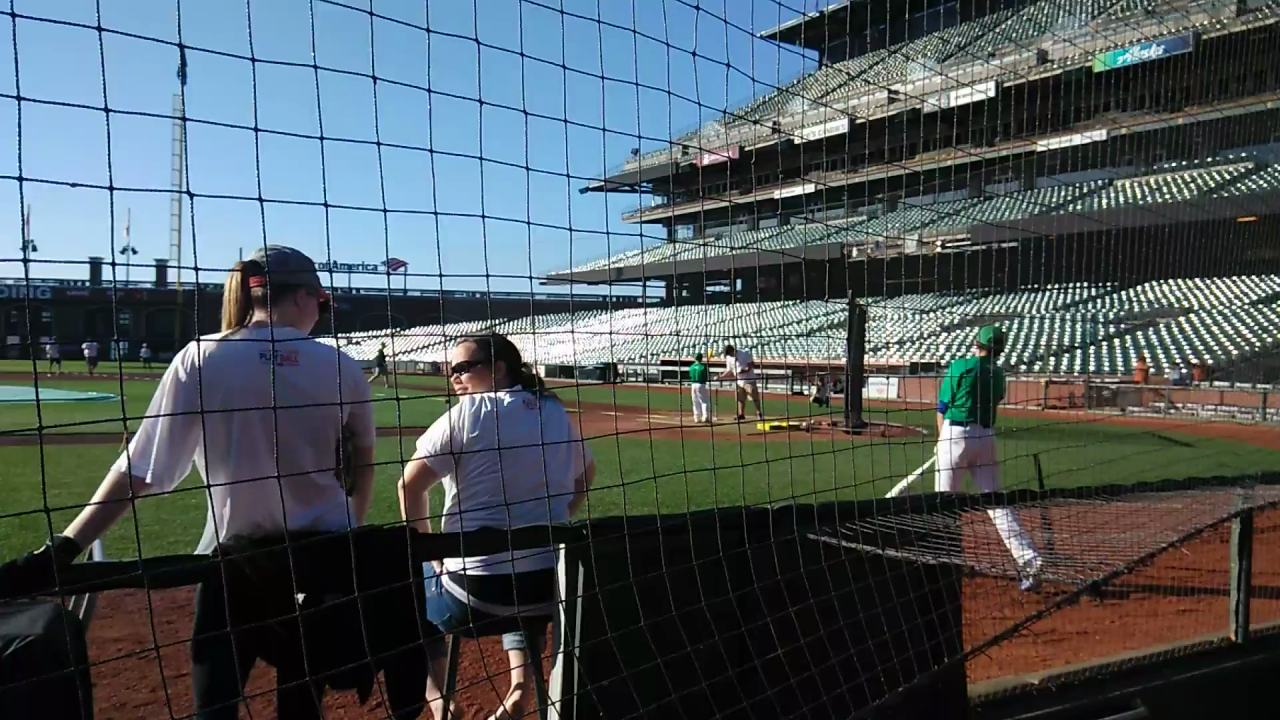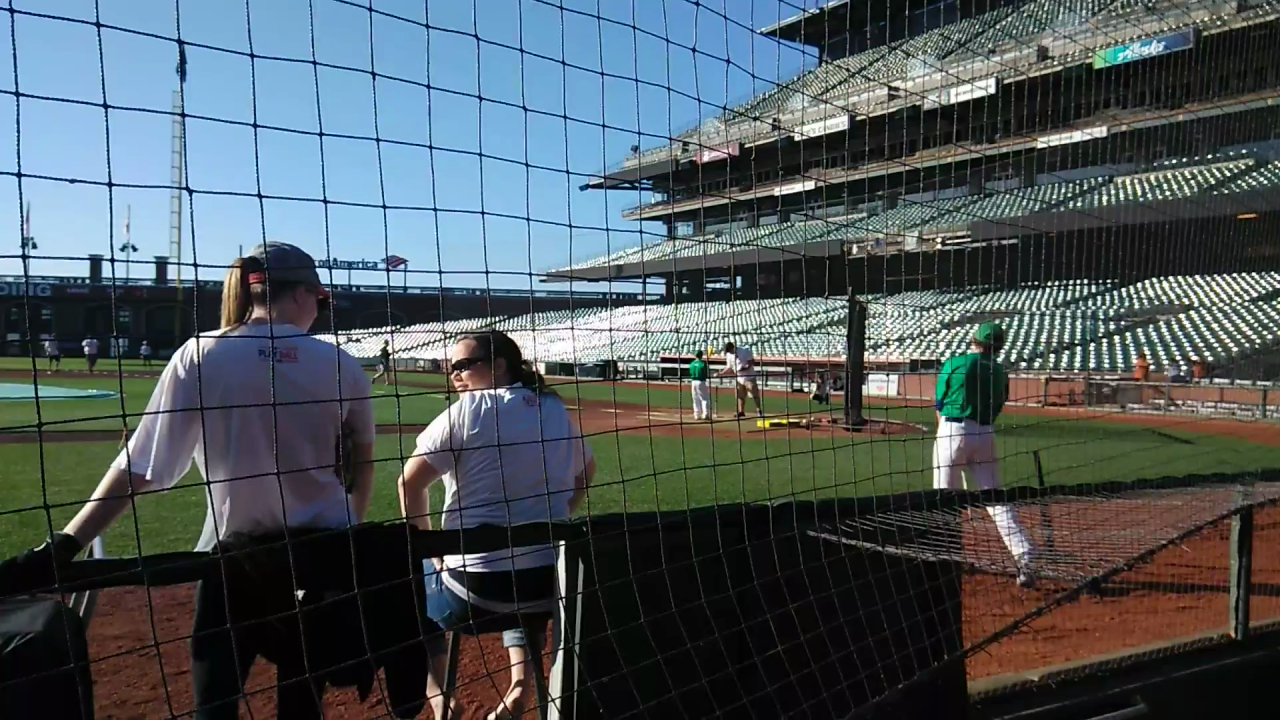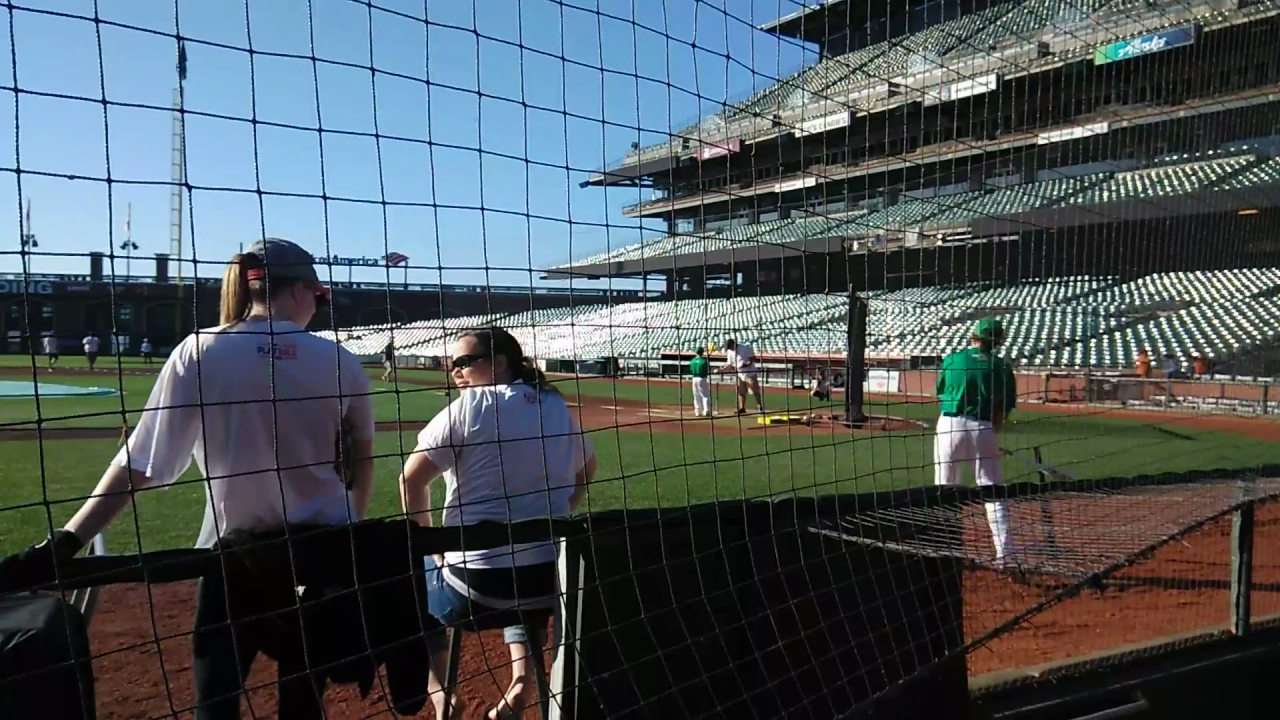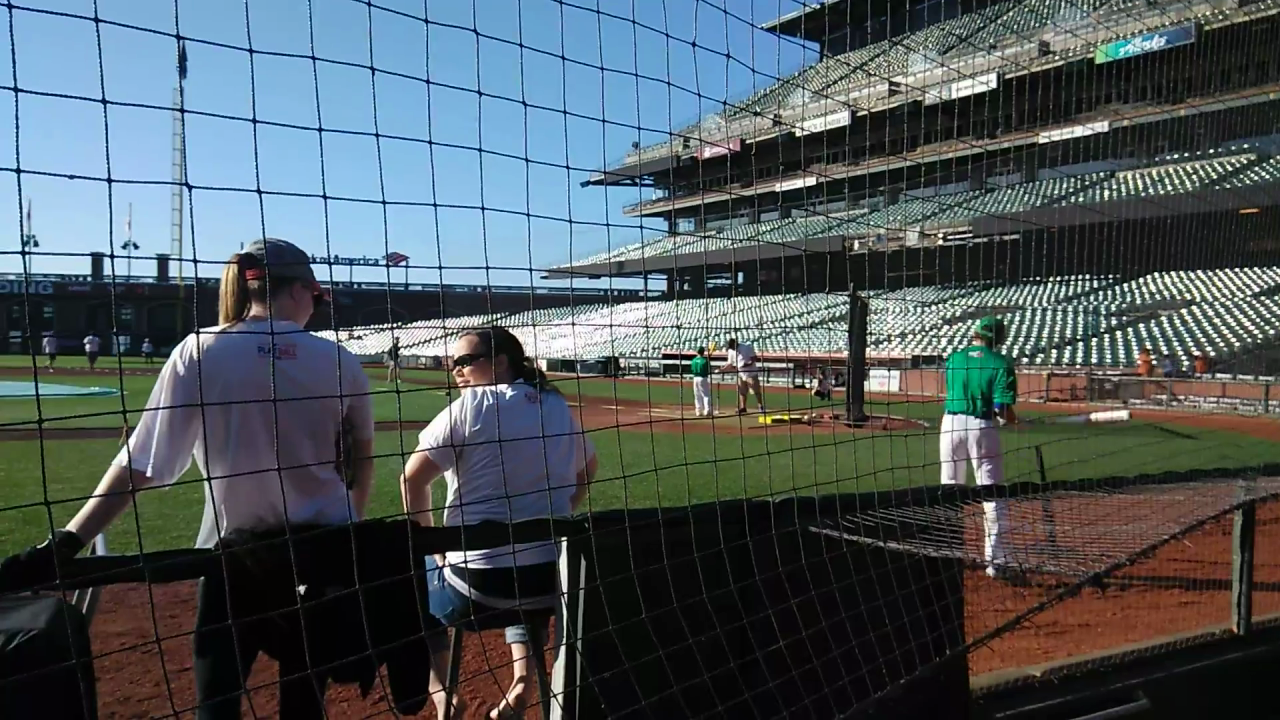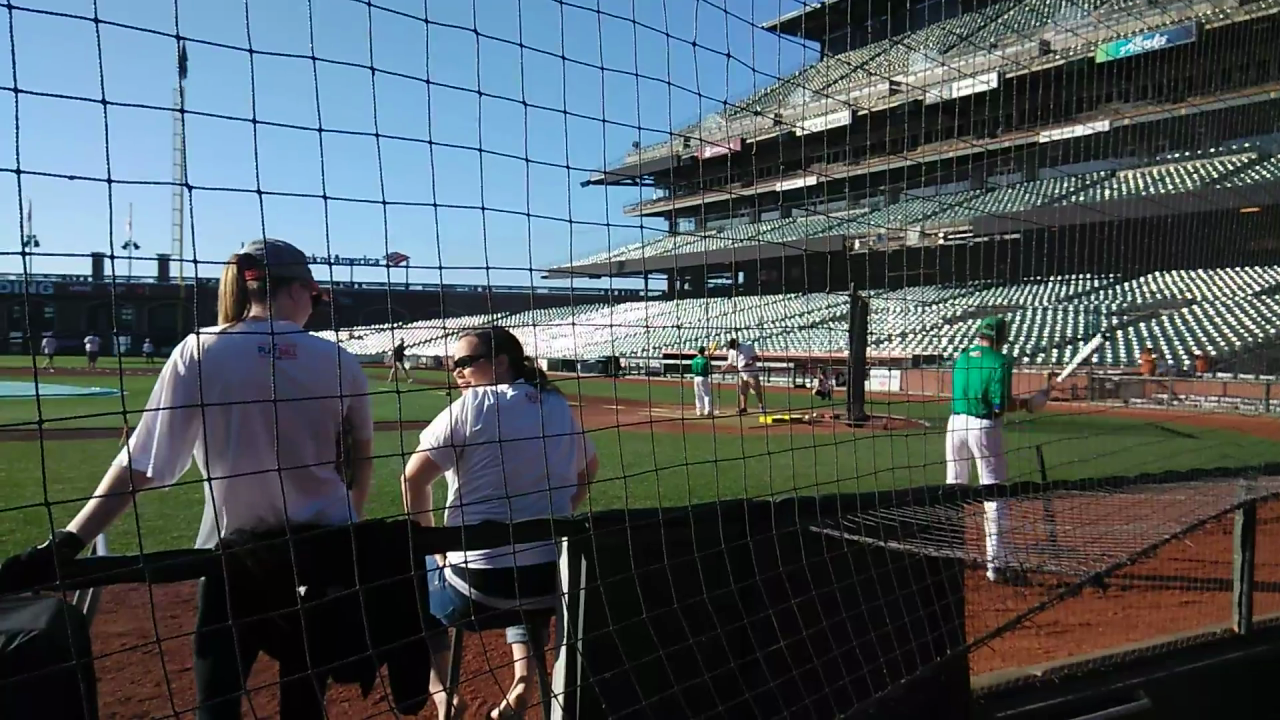
dt=0.1s
person 1, frame 1
left shoulder: (202, 360)
right shoulder: (341, 368)
left elbow: (140, 468)
right elbow: (362, 470)
left wrist: (67, 544)
right wrist: (349, 534)
person 1, frame 2
left shoulder: (200, 357)
right shoulder: (341, 365)
left elbow: (140, 466)
right elbow: (362, 467)
left wrist: (66, 542)
right wrist: (349, 531)
person 1, frame 3
left shoulder: (200, 354)
right shoulder: (340, 361)
left elbow: (140, 463)
right elbow: (361, 462)
left wrist: (68, 538)
right wrist: (347, 529)
person 1, frame 4
left shoulder: (199, 354)
right shoulder: (340, 361)
left elbow: (140, 463)
right elbow: (362, 460)
left wrist: (68, 539)
right wrist: (348, 528)
person 1, frame 5
left shoulder: (200, 353)
right shoulder: (339, 360)
left elbow: (139, 463)
right elbow: (360, 461)
left wrist: (69, 540)
right wrist: (345, 529)
person 2, frame 1
left shoulder: (468, 412)
right shoulder: (555, 414)
left elbow: (410, 485)
right elbow: (585, 476)
left hip: (476, 591)
right hip: (548, 587)
right ankle: (522, 682)
person 2, frame 2
left shoulder: (469, 410)
right shoulder: (555, 410)
left elbow: (410, 482)
right elbow: (585, 473)
left hip: (477, 587)
right hip: (548, 583)
right ankle: (523, 679)
person 2, frame 3
left shoulder: (470, 406)
right shoulder: (556, 407)
left elbow: (411, 478)
right elbow: (586, 470)
left hip: (477, 584)
right hip: (550, 580)
right ankle: (523, 675)
person 2, frame 4
left shoulder: (471, 406)
right shoulder: (557, 406)
left elbow: (413, 478)
right elbow: (587, 470)
left hip: (479, 584)
right hip: (551, 580)
right ankle: (524, 676)
person 2, frame 5
left shoulder: (472, 406)
right shoulder: (558, 406)
left elbow: (413, 479)
right elbow: (588, 469)
left hip: (481, 582)
right hip: (552, 581)
left knee: (418, 580)
right ankle: (525, 674)
person 3, frame 1
left shoulder: (959, 367)
right shoulder: (998, 375)
left elbow: (942, 409)
left wrist: (943, 440)
left hip: (956, 435)
right hip: (985, 439)
right knee: (997, 503)
right ankle: (1029, 562)
person 3, frame 2
left shoulder: (954, 364)
right shoulder: (1000, 374)
left elbow: (939, 406)
right elbow: (995, 410)
left hip: (954, 432)
right hip: (984, 436)
right ankle: (1023, 556)
person 3, frame 3
left shoulder: (952, 359)
right shoulder: (1001, 367)
left elbow: (942, 396)
right elbow: (1004, 410)
right wrist: (992, 431)
left hip: (950, 427)
right hip: (981, 429)
right ankle: (1005, 554)
person 3, frame 4
left shoulder: (954, 358)
right shoulder: (1001, 364)
right elbow: (1002, 407)
right wrist: (1011, 419)
left hip: (953, 425)
right hip: (984, 428)
right ankle: (996, 560)
person 3, frame 5
left shoulder: (960, 357)
right shoulder: (999, 362)
right elbow: (1001, 406)
left wrist: (1017, 399)
right wrist: (1028, 403)
left hip: (956, 424)
right hip: (984, 428)
right knee: (995, 496)
right ankle: (996, 564)
